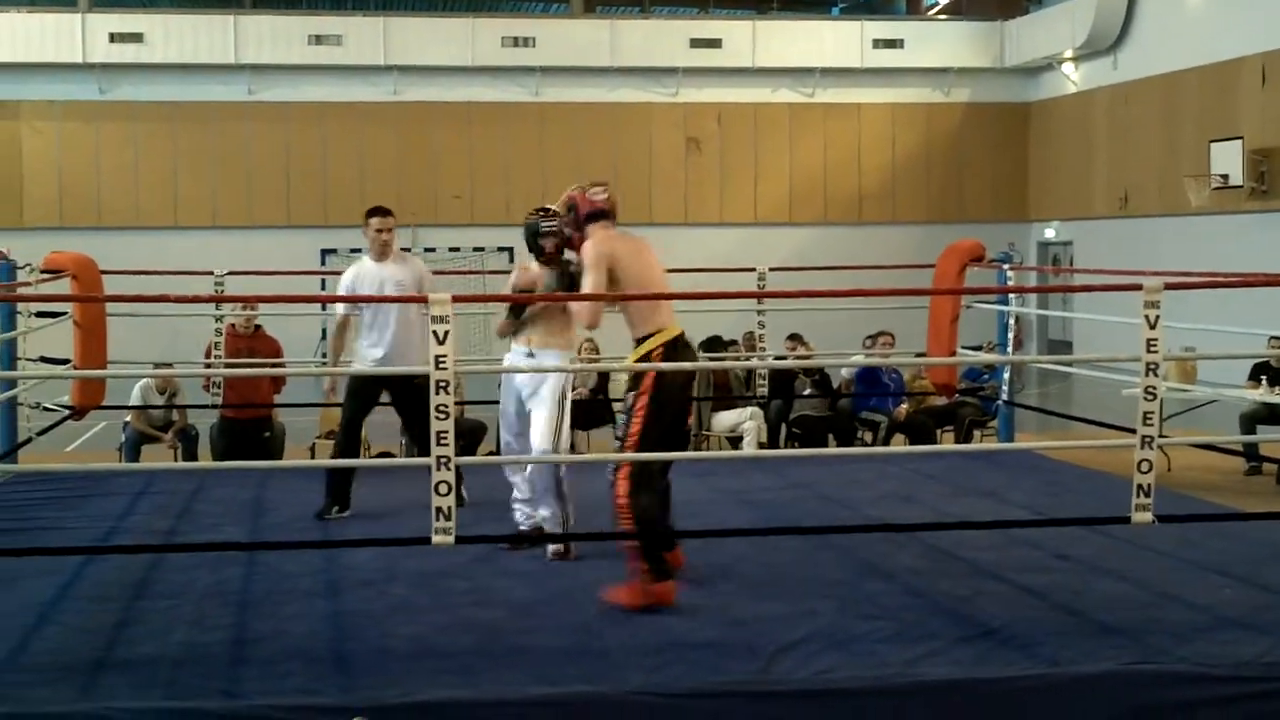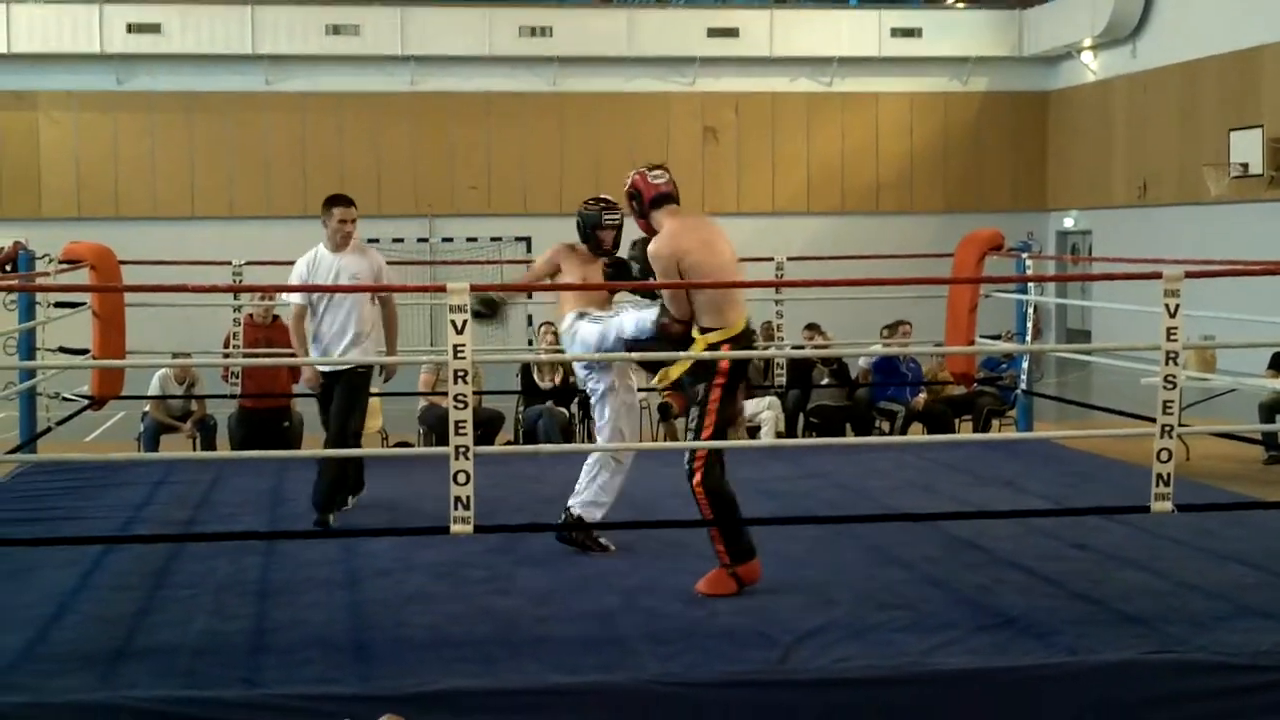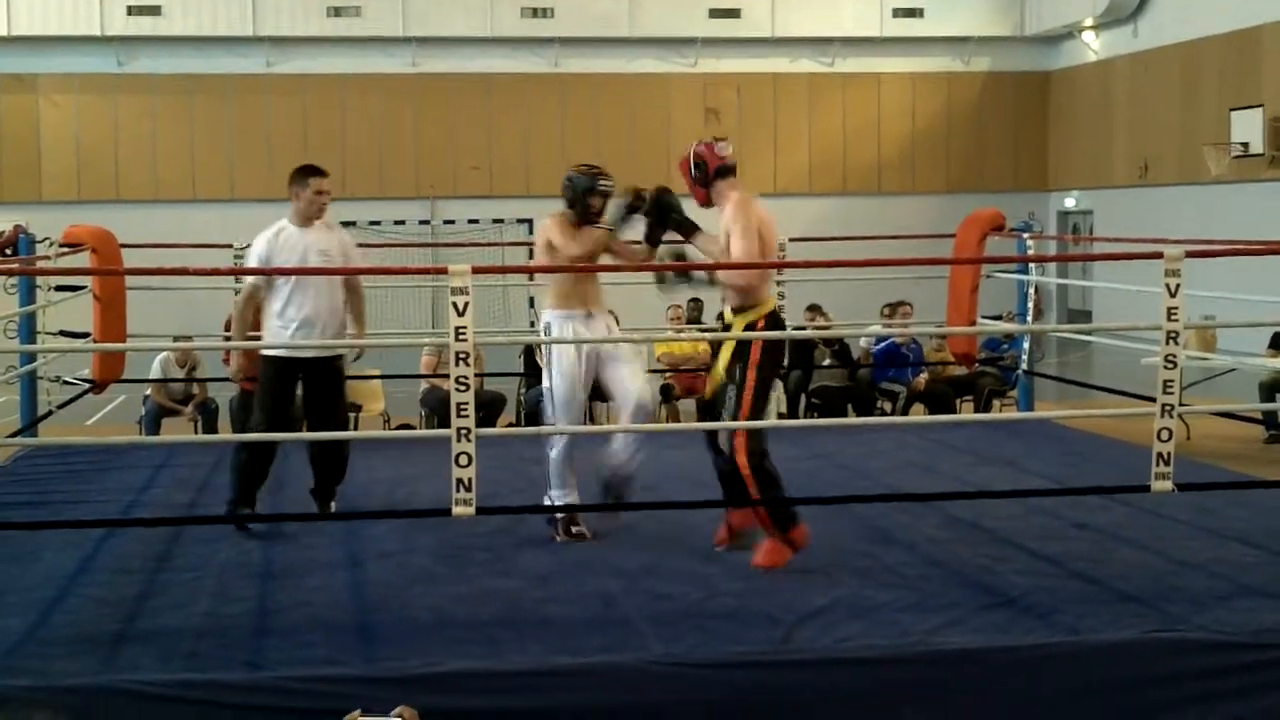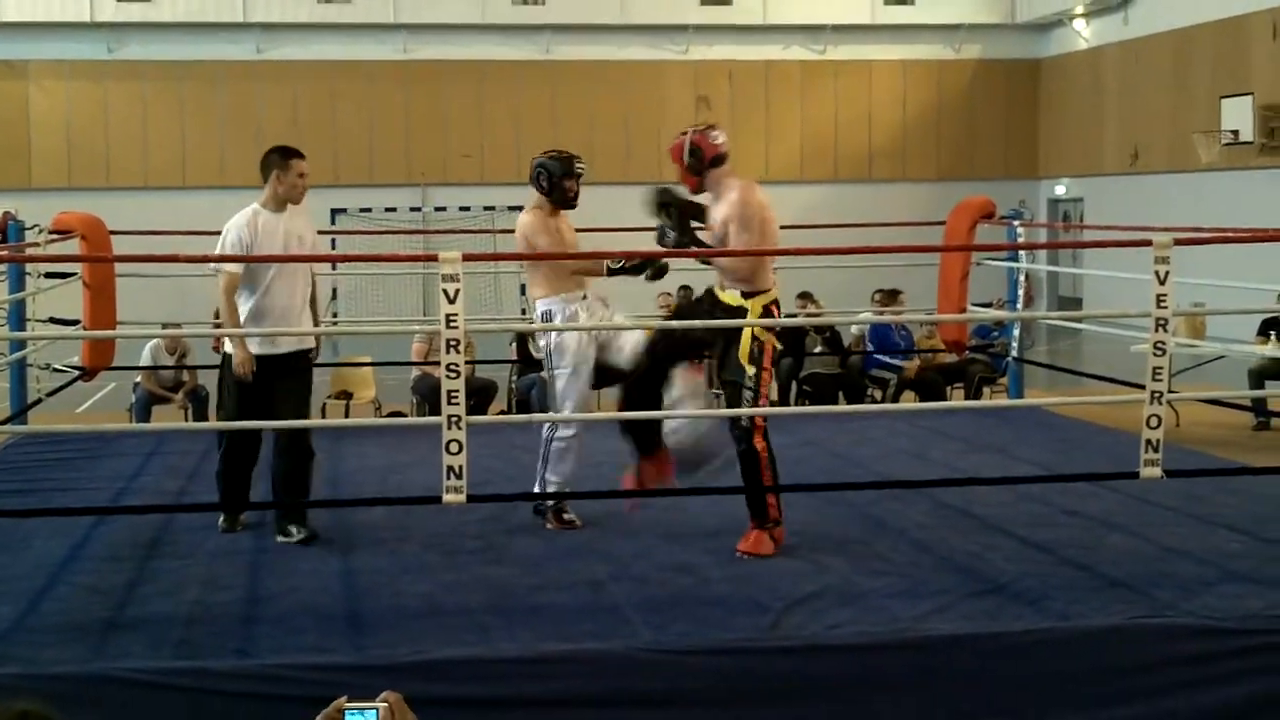
dt=0.5s
person 1, frame 1
left shoulder: (596, 246)
right shoulder: (636, 242)
left elbow: (589, 319)
left hip: (657, 360)
right hip: (677, 353)
left knee: (630, 476)
right knee: (653, 465)
left ankle: (655, 579)
right ankle: (663, 548)
person 1, frame 2
left shoulder: (663, 244)
right shoulder: (701, 222)
left elbow: (680, 313)
left wrist: (656, 281)
left hip: (723, 351)
right hip: (734, 336)
left knee: (702, 466)
left ankle: (739, 563)
person 1, frame 3
left shoulder: (739, 209)
right shoulder: (740, 203)
left elbow: (747, 277)
right wrist: (682, 226)
left hip: (754, 333)
right hip: (740, 327)
left knee: (738, 440)
right knee: (722, 425)
left ankle: (785, 529)
right ankle: (742, 510)
person 1, frame 4
left shoulder: (744, 198)
right shoulder: (722, 195)
left elbow: (743, 265)
left wrist: (691, 244)
right wrist: (691, 213)
left hip: (752, 316)
right hip: (716, 304)
left knee: (748, 426)
right knee: (646, 369)
left ankle: (766, 524)
right ankle: (653, 457)
person 2, frame 1
left shoulder: (573, 271)
right shoulder: (521, 275)
right elbow: (504, 332)
left wrist: (570, 285)
right wrist: (515, 311)
left hip: (553, 366)
right hip: (518, 364)
left knee: (544, 450)
right knee: (515, 452)
left ankle: (555, 529)
right ankle: (529, 524)
person 2, frame 2
left shoulder: (614, 266)
right shoulder: (562, 254)
left elbow: (644, 291)
right elbow: (524, 282)
left wrist: (631, 277)
right wrist: (497, 301)
left hip: (608, 352)
right hip: (584, 332)
left knee: (619, 444)
right knee: (633, 322)
left ankle: (577, 520)
person 2, frame 3
left shoulder: (602, 233)
right shoulder: (553, 225)
left elbow: (639, 259)
right elbow: (574, 254)
left wrist: (654, 235)
right wrist: (617, 222)
left hip: (601, 324)
right hip: (565, 327)
left knee: (638, 399)
right knee: (565, 425)
left ankle: (618, 474)
right ankle: (562, 508)
person 2, frame 4
left shoulder: (559, 219)
right shoulder: (531, 220)
right elbow: (569, 263)
left wrist: (634, 266)
right wrist: (619, 267)
left hip: (589, 307)
right hip: (560, 317)
right knee: (569, 413)
right ankle: (550, 497)
person 3, frame 1
left shoulder: (414, 267)
right shoulder: (353, 275)
right elbow: (341, 324)
right wrist: (331, 370)
left hip: (410, 365)
right hip: (367, 365)
left knee: (424, 430)
right knee: (347, 429)
right ankle: (337, 499)
person 3, frame 2
left shoulder: (371, 260)
right shoulder: (307, 264)
left elbow: (387, 307)
right elbow: (297, 318)
left wrist: (392, 353)
right wrist: (305, 363)
left hip: (357, 361)
right hip: (322, 363)
left knee: (341, 434)
right knee: (338, 434)
left ankle: (325, 505)
right ankle: (352, 485)
person 3, frame 3
left shoulder: (338, 238)
right shoulder: (269, 241)
left elbow: (353, 288)
right elbow: (249, 298)
left wrist: (359, 327)
right wrist: (238, 349)
left hip: (327, 350)
right hip: (278, 351)
left knee: (330, 429)
right knee: (266, 428)
left ankle: (325, 493)
right ankle: (243, 503)
person 3, frame 4
left shoulder: (304, 224)
right shoulder: (242, 227)
right elbow: (226, 291)
left wrist: (315, 329)
right wrist: (237, 346)
left hip: (295, 349)
right hip: (248, 351)
left knee: (294, 435)
right knee: (239, 435)
left ankle: (290, 520)
right ankle: (232, 508)
